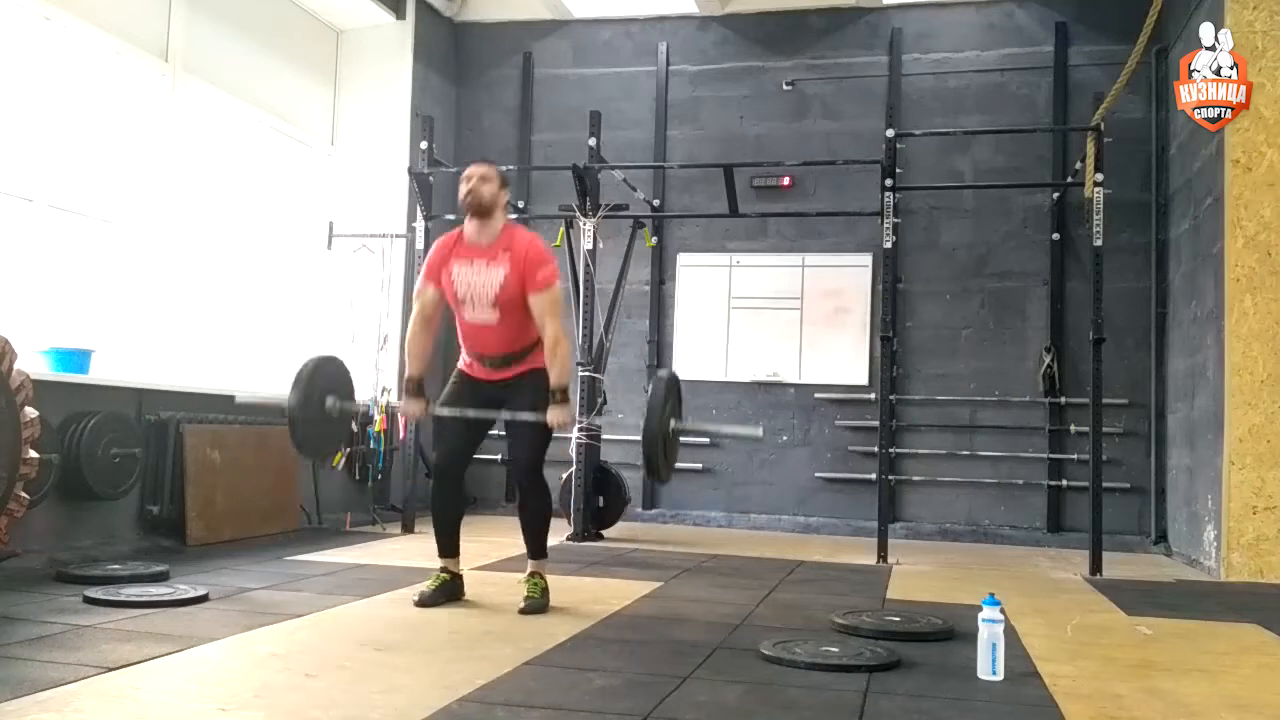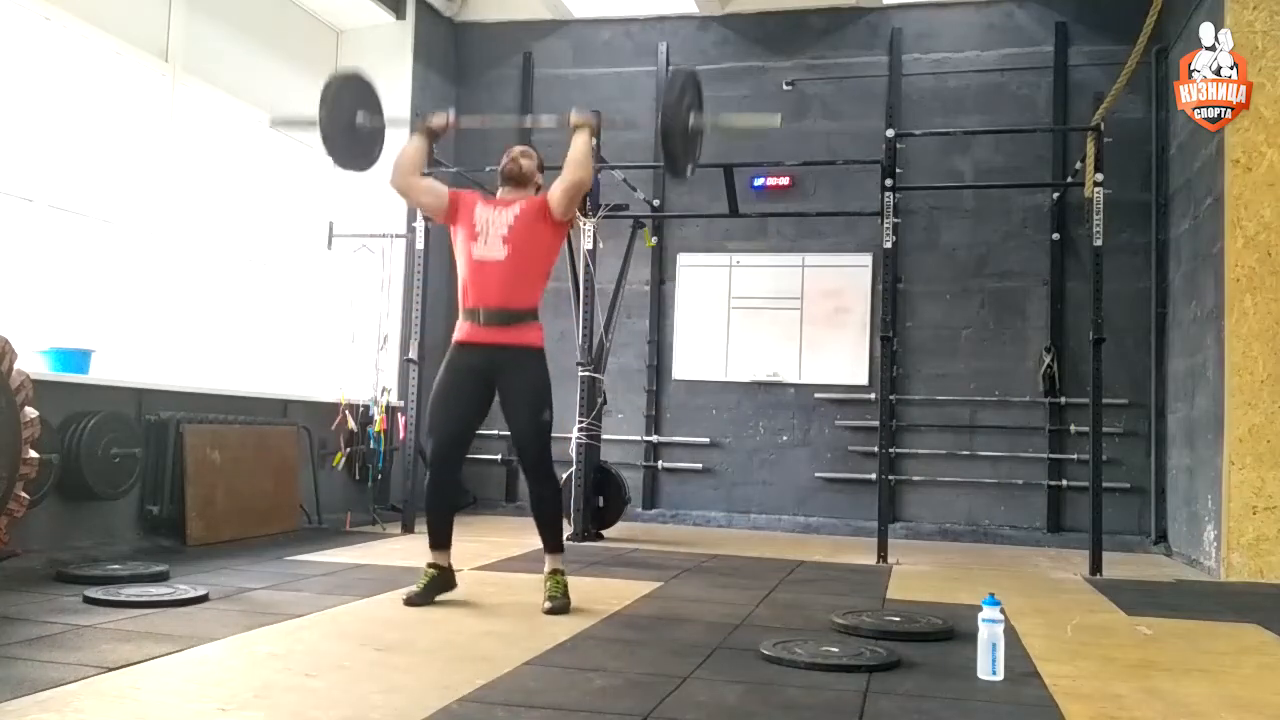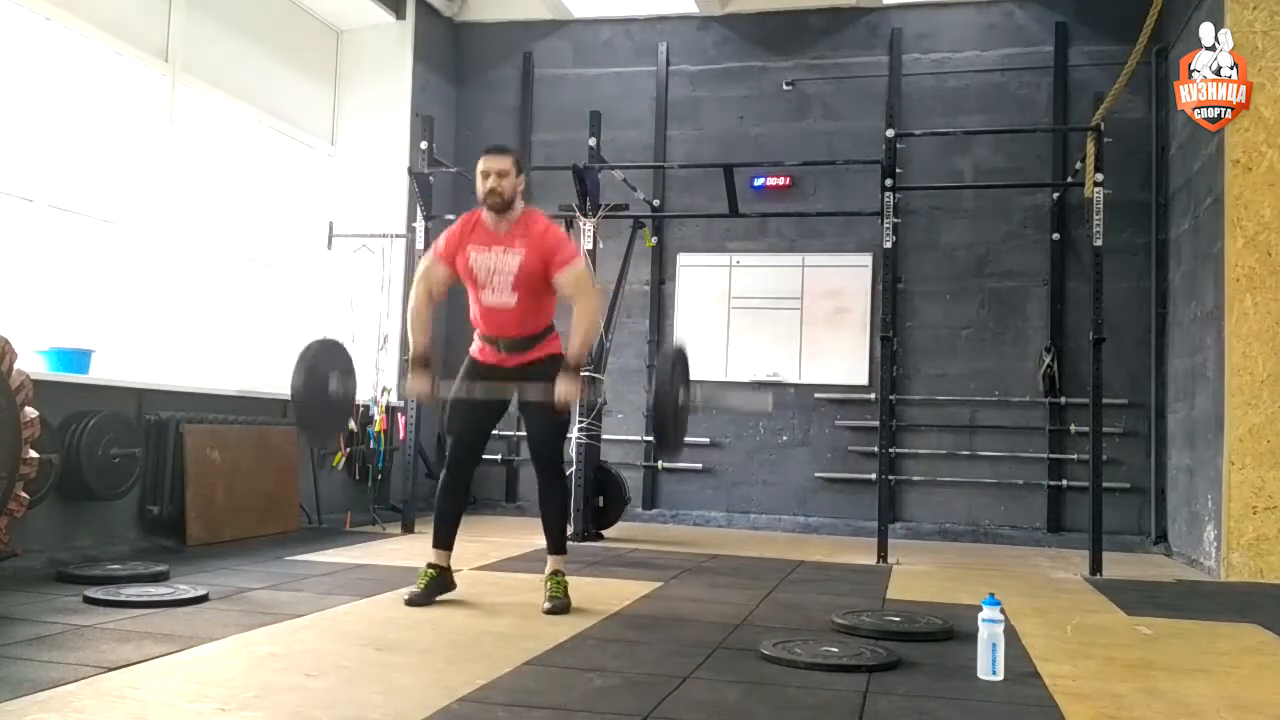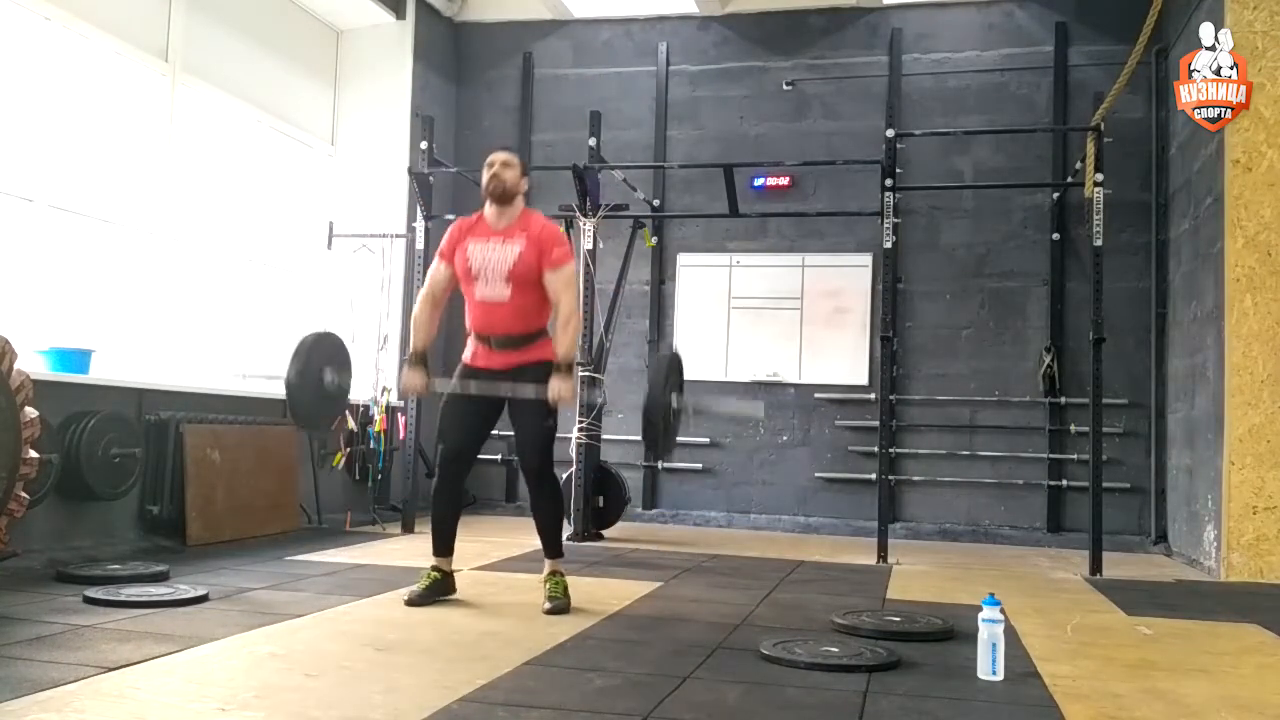
dt=1s
person 1, frame 1
left shoulder: (528, 249)
right shoulder: (443, 251)
left elbow: (552, 328)
right elbow: (422, 321)
left wrist: (559, 398)
right wrist: (414, 388)
left hip: (526, 373)
right hip: (473, 374)
left knee: (524, 471)
right knee: (445, 466)
left ankle: (536, 576)
right ankle: (449, 573)
person 1, frame 2
left shoulder: (544, 208)
right shoulder: (465, 205)
left elbow: (577, 178)
right elbow: (404, 179)
left wrist: (582, 134)
right wrist: (426, 134)
left hip: (520, 349)
right hip: (468, 347)
left knee: (535, 459)
right knee: (442, 453)
left ankle: (555, 572)
right ankle: (439, 567)
person 1, frame 3
left shoulder: (545, 235)
right shoulder: (460, 233)
left elbow: (587, 301)
right elbow: (423, 292)
left wrist: (572, 370)
right wrist: (419, 361)
left hip: (540, 360)
right hip: (484, 358)
left knee: (547, 461)
right knee: (458, 457)
left ankle: (556, 573)
right ankle: (439, 567)
person 1, frame 4
left shoulder: (544, 234)
right shoulder: (460, 233)
left elbow: (568, 306)
right elbow: (430, 298)
left wrist: (564, 370)
right wrist: (416, 361)
left hip: (532, 365)
right hip: (478, 363)
left knee: (536, 467)
right knee: (450, 462)
left ankle: (554, 574)
right ankle: (441, 571)
